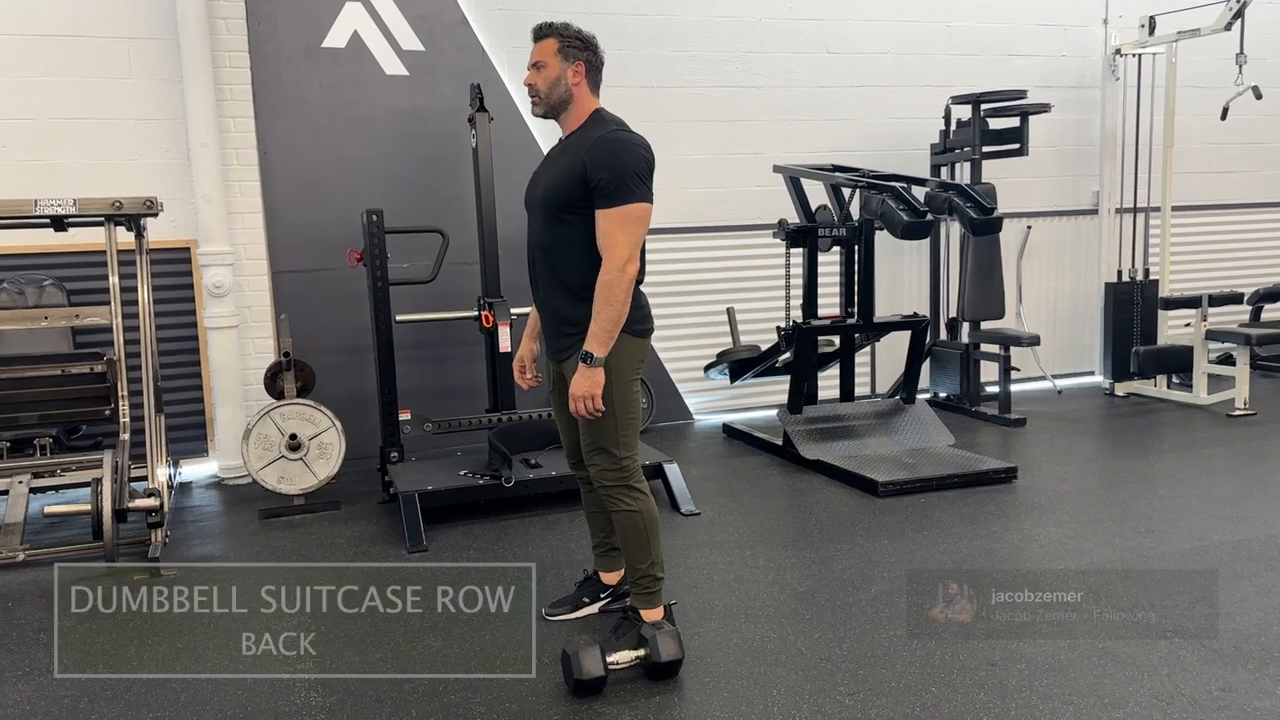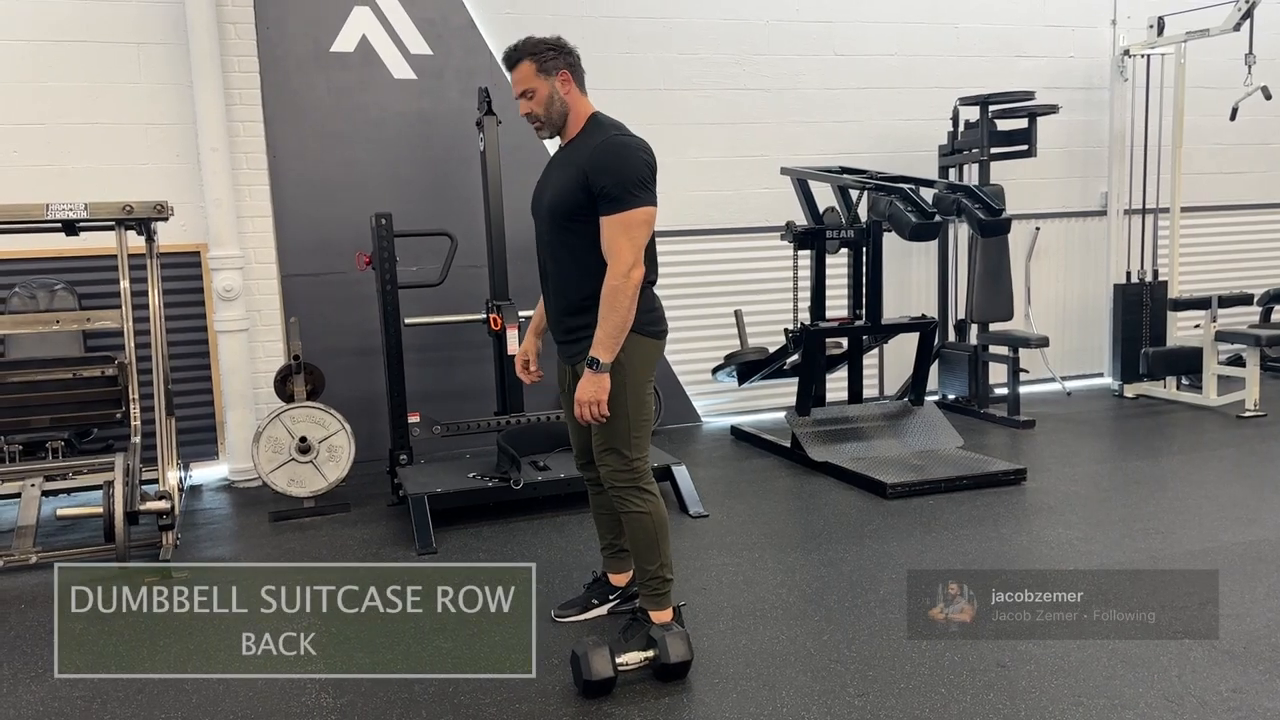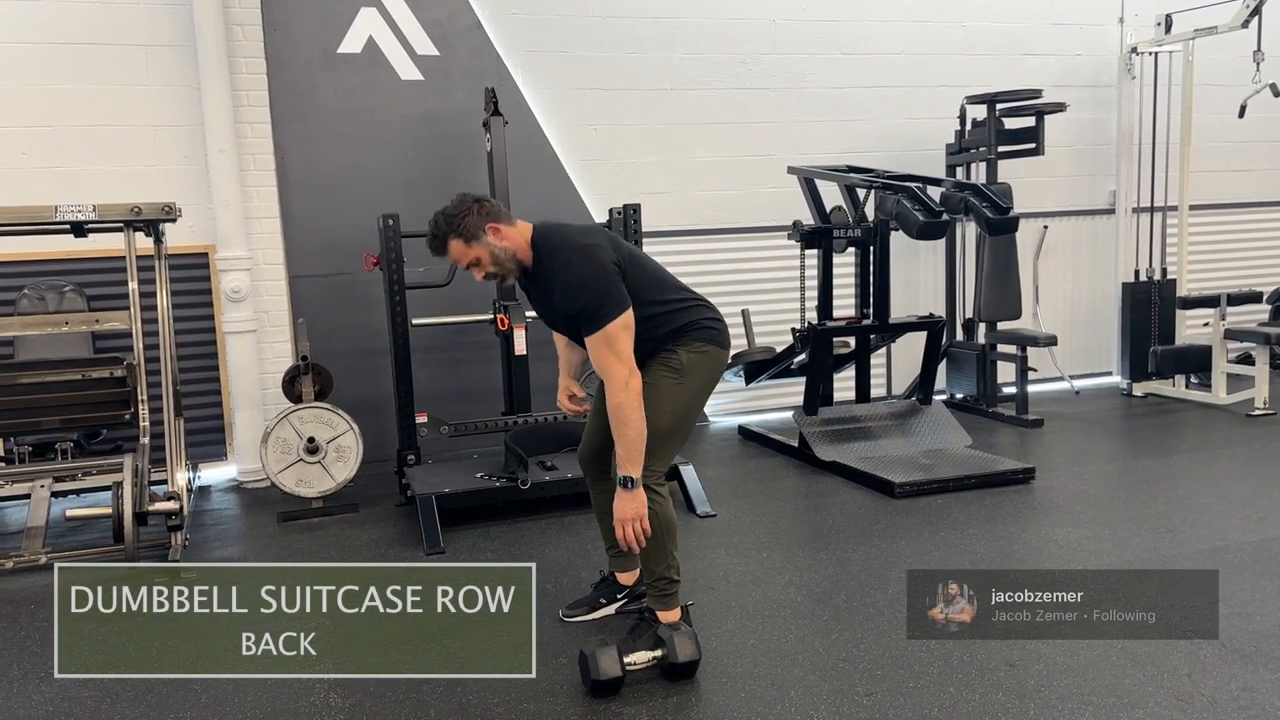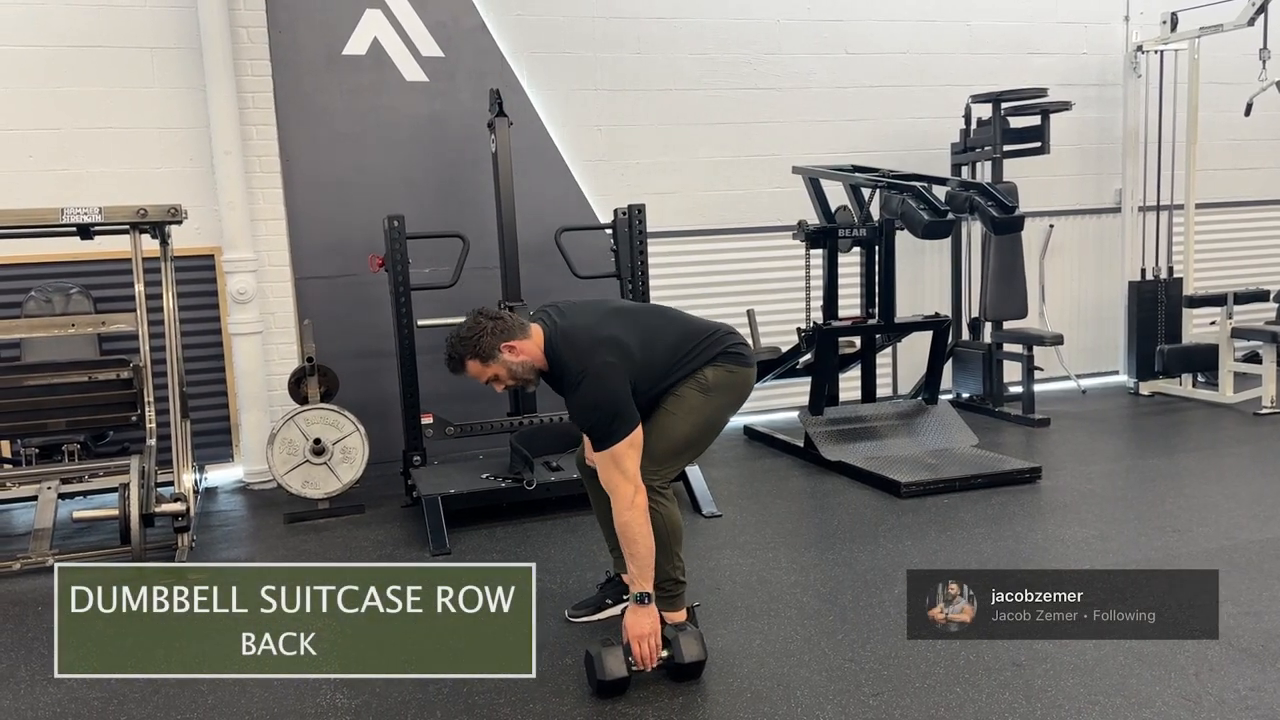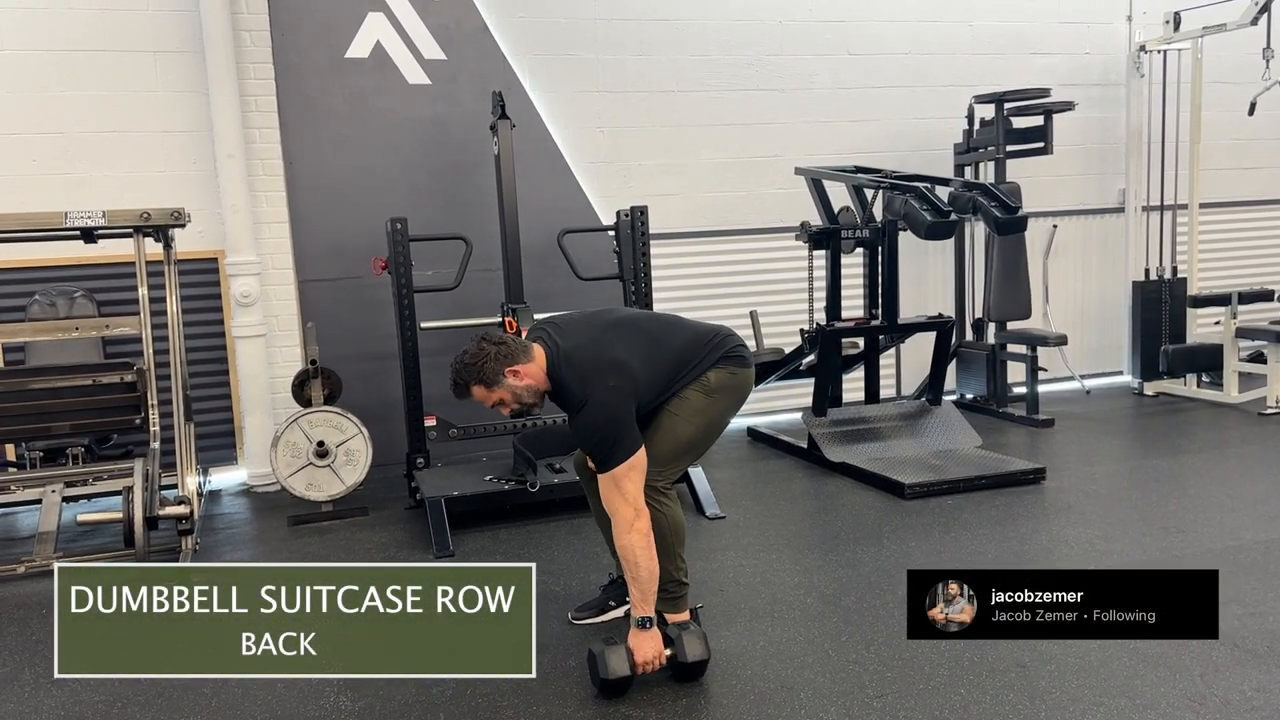
dt=0.5s
person 1, frame 1
left shoulder: (615, 148)
right shoulder: (564, 153)
left elbow: (620, 265)
left wrist: (593, 360)
right wrist: (533, 336)
left hip: (603, 344)
right hip: (566, 343)
left knee: (616, 475)
right knee: (585, 469)
left ankle: (651, 609)
right ankle: (611, 578)
person 1, frame 2
left shoulder: (617, 153)
right shoulder: (565, 157)
left elbow: (626, 270)
left wrist: (599, 366)
right wrist: (535, 332)
left hip: (618, 344)
right hip: (577, 343)
left knee: (625, 476)
right knee: (593, 469)
left ankle: (659, 612)
right ankle: (617, 580)
person 1, frame 3
left shoulder: (578, 263)
right shoulder: (530, 260)
left elbow: (622, 380)
right elbow: (569, 321)
left wrist: (630, 483)
right wrist: (567, 377)
left hip: (691, 347)
right hip: (647, 347)
left knee: (639, 471)
right knee: (595, 460)
left ankle: (668, 615)
right ankle: (628, 580)
person 1, frame 4
left shoulder: (594, 373)
right shoulder: (542, 328)
left elbow: (629, 495)
left wrist: (642, 602)
right wrist: (593, 435)
left hip: (722, 368)
right hip: (678, 365)
left knee: (649, 476)
right knee: (592, 464)
left ankle: (674, 617)
right ankle: (627, 580)
person 1, frame 5
left shoulder: (598, 397)
right shoulder: (538, 344)
left elbow: (630, 516)
left wrist: (644, 625)
right wrist: (596, 440)
left hip: (722, 370)
right hip: (677, 366)
left knee: (651, 478)
right knee: (591, 465)
left ankle: (677, 621)
right ankle: (632, 584)
